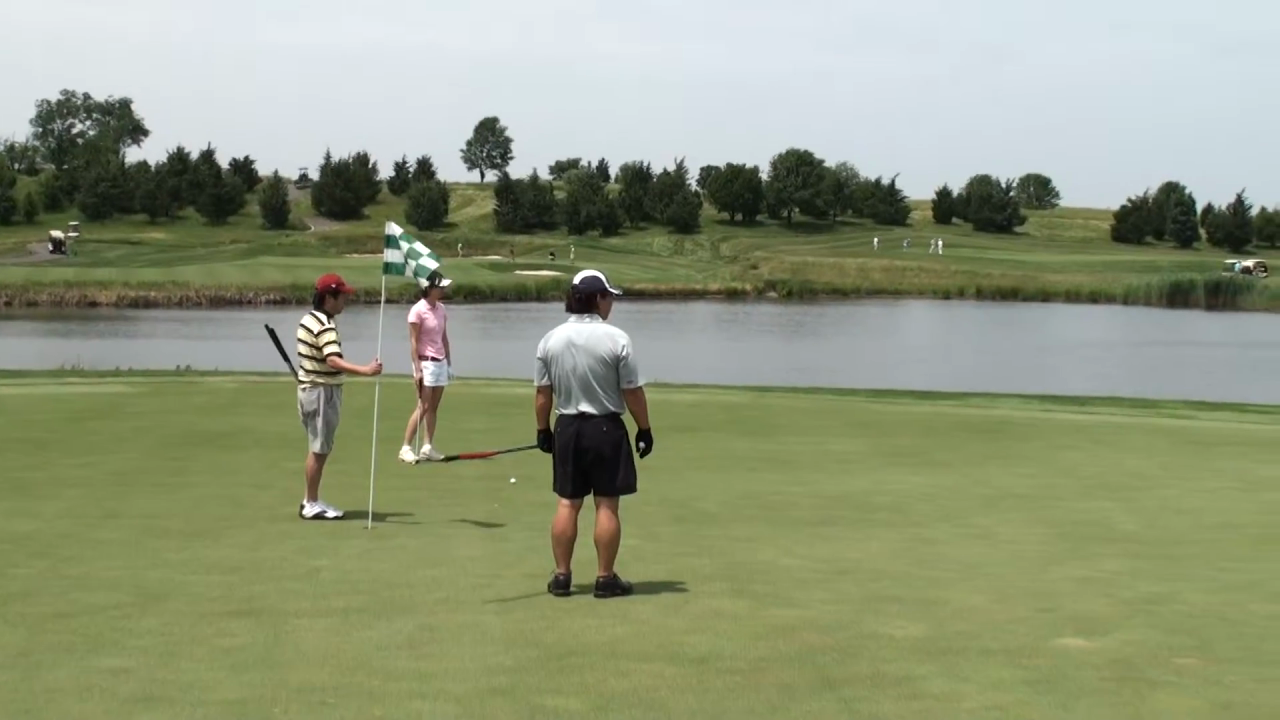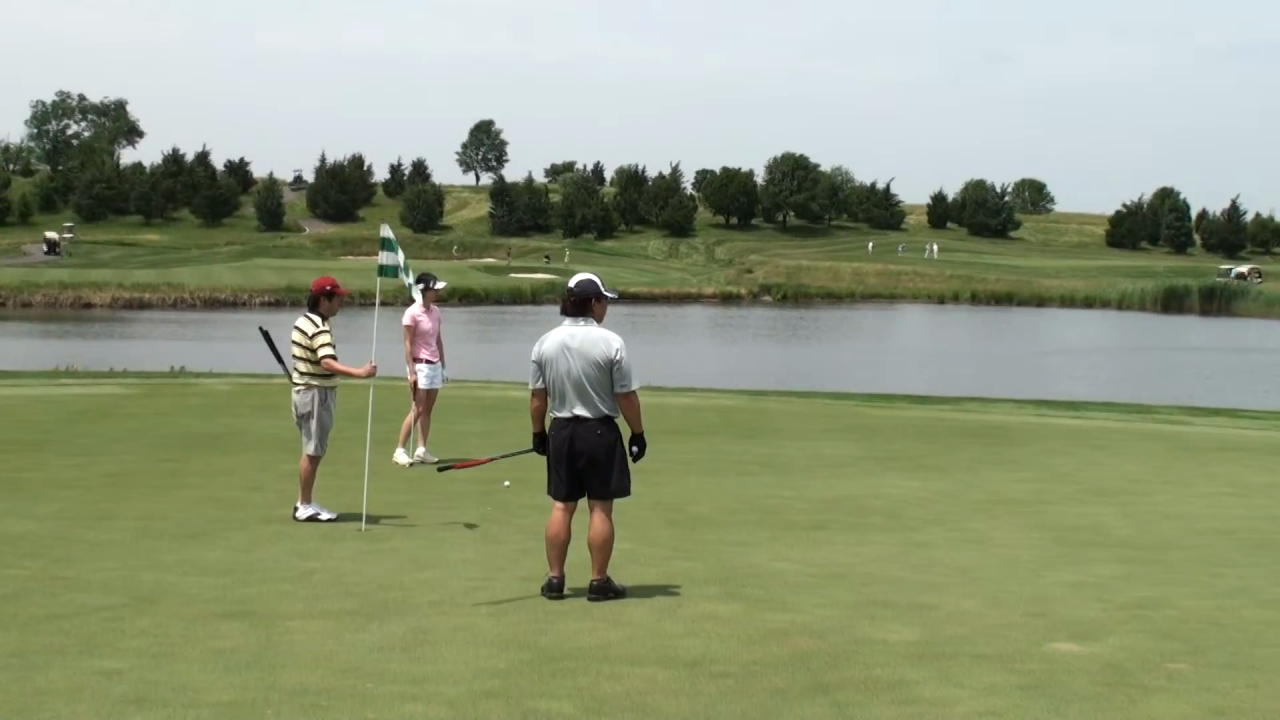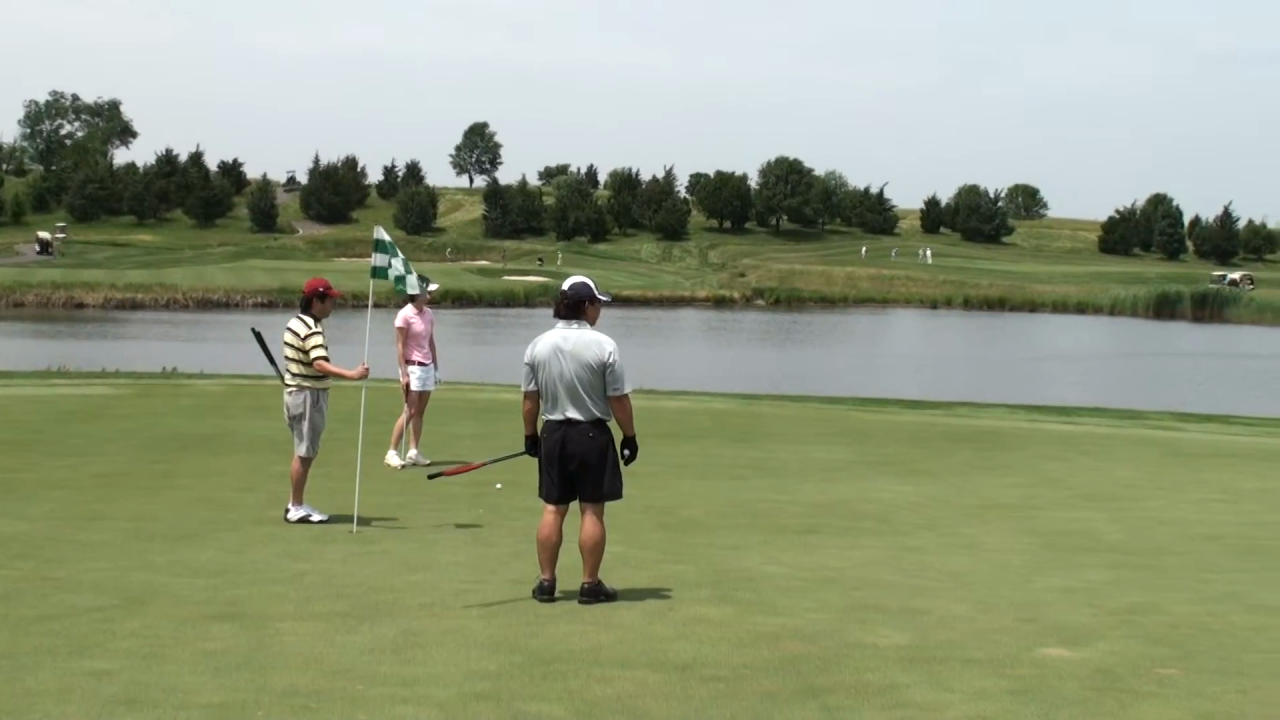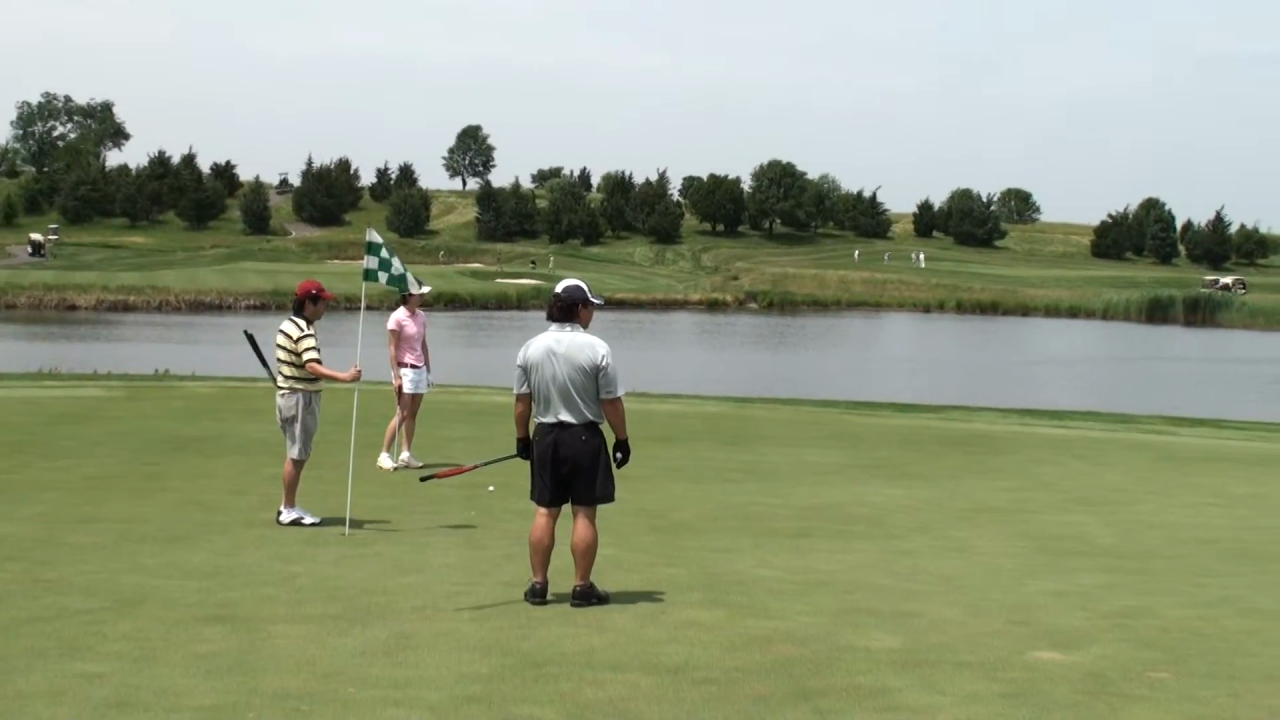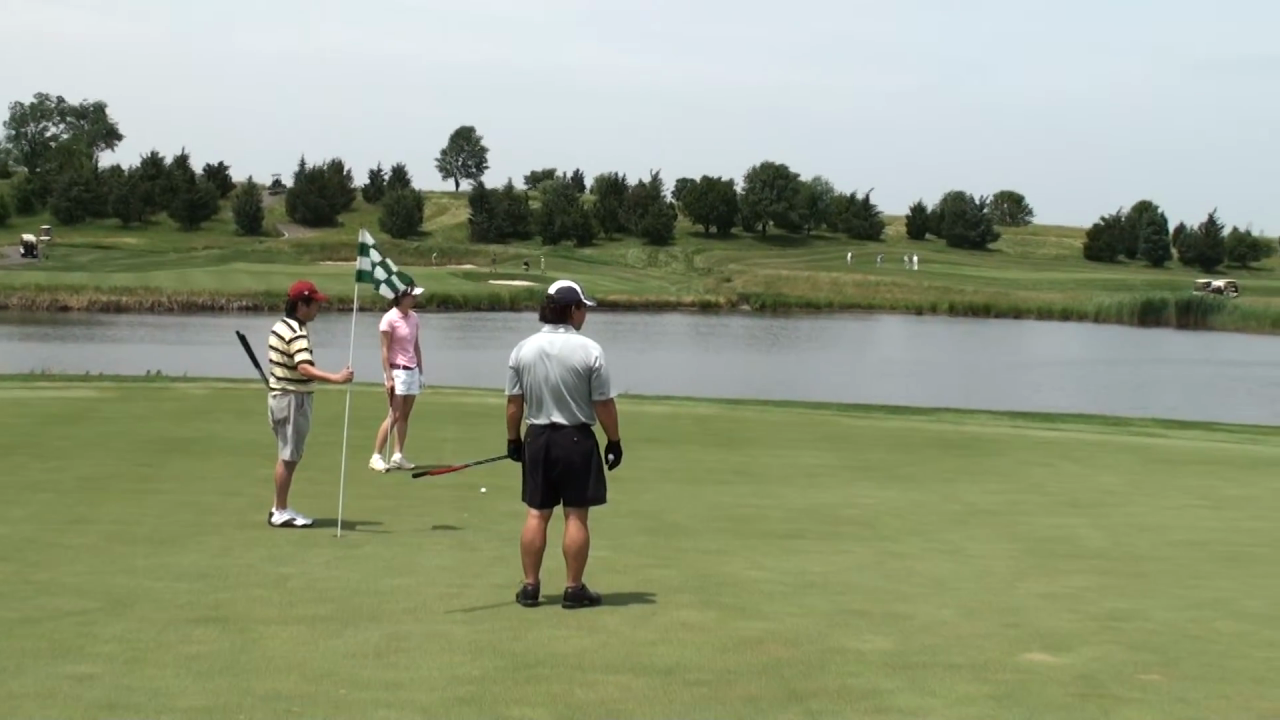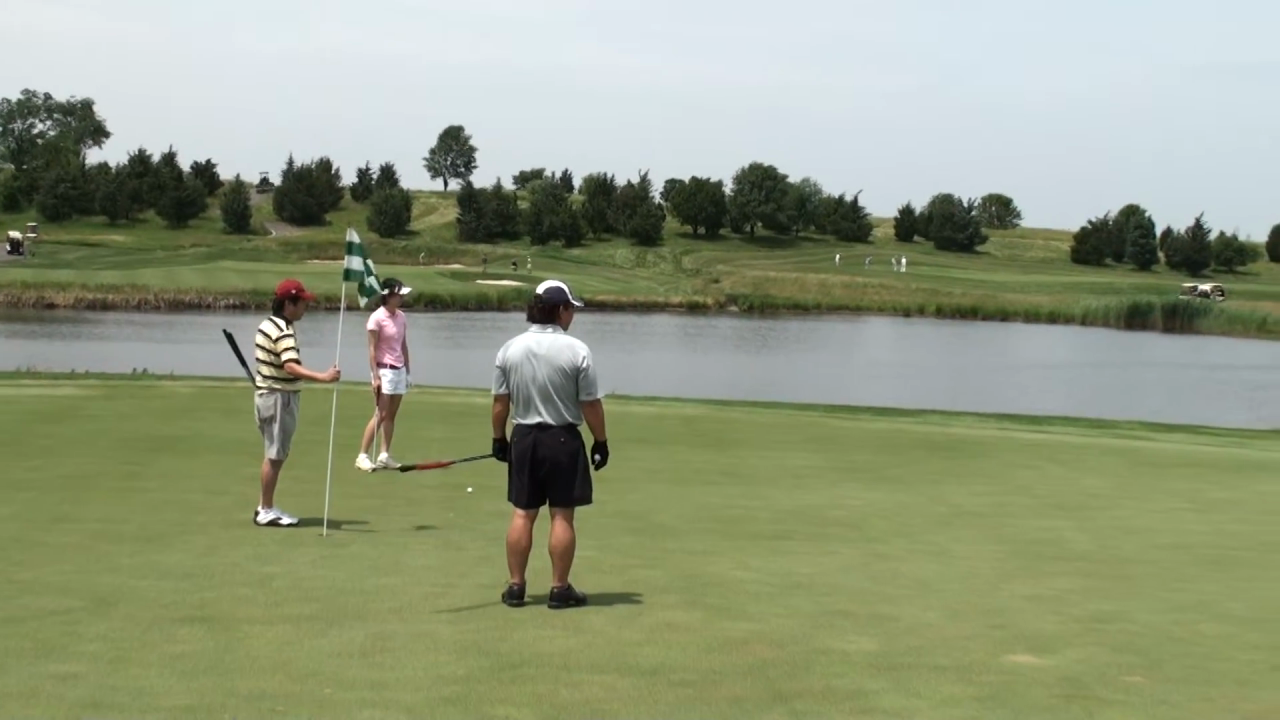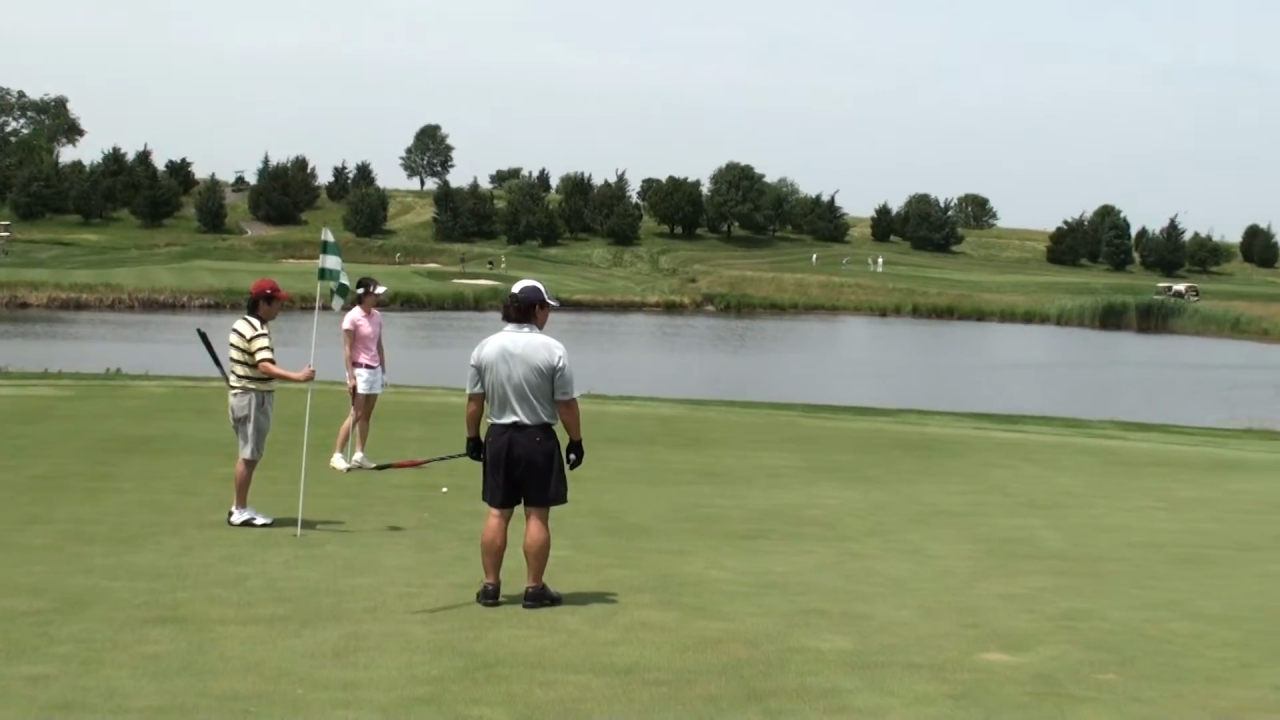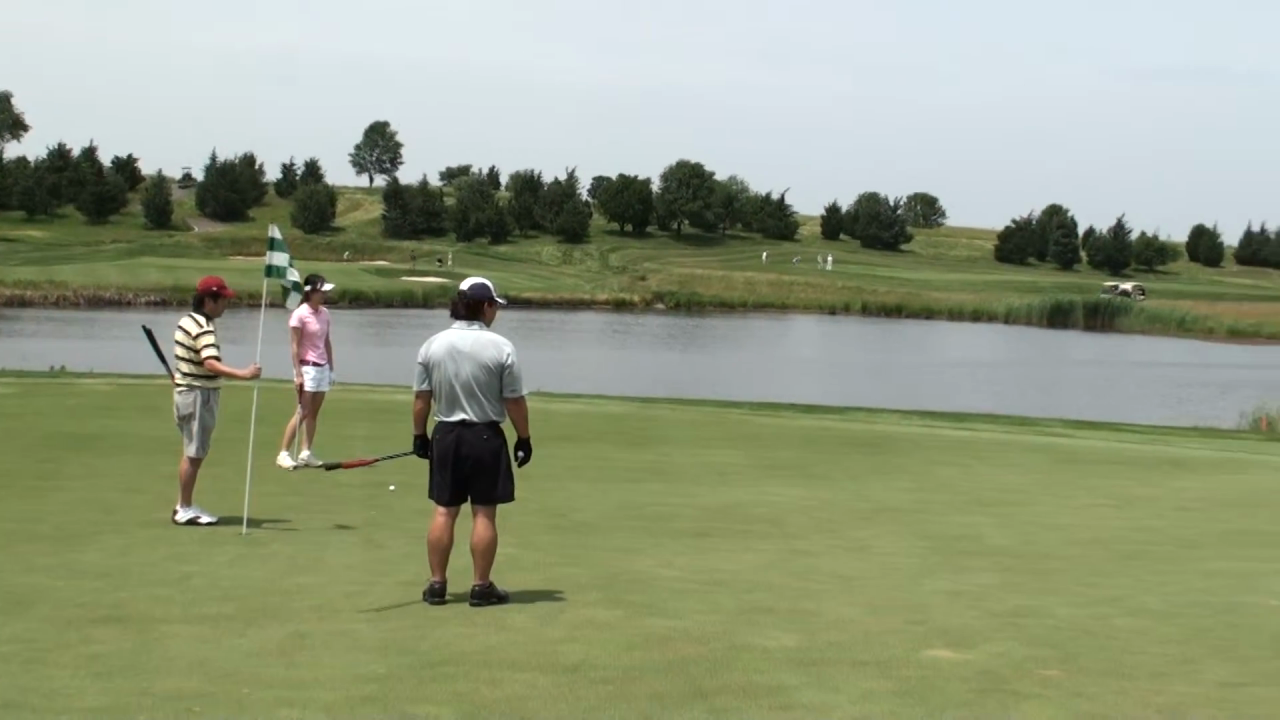
dt=0.2s
person 1, frame 1
left shoulder: (550, 340)
right shoulder: (616, 338)
left elbow: (542, 393)
right elbow: (633, 392)
left wrist: (543, 430)
right wrist: (644, 429)
left hip: (567, 428)
right hip: (606, 428)
left knee: (567, 503)
right knee: (607, 505)
left ankle: (562, 575)
right ankle: (605, 578)
person 1, frame 2
left shoulder: (545, 343)
right shoulder: (610, 342)
left elbow: (537, 396)
right elbow: (626, 396)
left wrist: (538, 432)
right wrist: (638, 433)
left hip: (561, 431)
right hip: (600, 432)
left knee: (561, 506)
right knee: (601, 508)
left ankle: (555, 579)
right ankle: (599, 581)
person 1, frame 3
left shoulder: (538, 345)
right shoulder: (603, 345)
left elbow: (529, 399)
right elbow: (619, 400)
left wrist: (530, 435)
right wrist: (629, 436)
left hip: (553, 434)
right hip: (592, 435)
left knee: (552, 509)
right knee: (592, 511)
left ankle: (546, 581)
right ankle: (590, 584)
person 1, frame 4
left shoulder: (531, 347)
right shoulder: (596, 348)
left elbow: (522, 401)
right elbow: (611, 402)
left wrist: (522, 437)
right wrist: (622, 439)
left hip: (545, 436)
right hip: (585, 437)
left knee: (545, 512)
right knee: (584, 514)
left ankle: (538, 584)
right ankle: (582, 587)
person 1, frame 5
left shoulder: (523, 349)
right shoulder: (589, 349)
left elbow: (514, 402)
right elbow: (604, 404)
left wrist: (513, 438)
right wrist: (614, 441)
left hip: (537, 438)
right hip: (577, 439)
left knee: (536, 513)
right knee: (576, 515)
left ankle: (530, 586)
right ankle: (574, 589)
person 1, frame 6
left shoulder: (510, 348)
right shoulder: (576, 350)
left elbow: (500, 402)
right elbow: (591, 405)
left wrist: (498, 438)
right wrist: (601, 441)
left hip: (524, 438)
right hip: (563, 439)
left knee: (522, 514)
right knee: (562, 516)
left ankle: (515, 586)
right ankle: (560, 589)
person 1, frame 7
left shoulder: (485, 347)
right shoulder: (552, 349)
left elbow: (474, 400)
right elbow: (566, 404)
left wrist: (472, 437)
right wrist: (576, 441)
left hip: (499, 437)
right hip: (539, 439)
left knee: (497, 513)
right knee: (537, 516)
left ankle: (490, 586)
right ankle: (534, 588)
person 1, frame 8
left shoulder: (432, 345)
right shoulder: (500, 347)
left elbow: (421, 398)
right elbow: (514, 401)
left wrist: (419, 435)
right wrist: (524, 438)
left hip: (446, 435)
right hip: (486, 436)
left knee: (443, 511)
right knee: (484, 513)
left ankle: (436, 584)
right ankle: (481, 586)
person 2, frame 1
left shoulder: (309, 319)
right shoulder: (324, 325)
right elbow: (333, 361)
right wrist: (365, 370)
left hip: (311, 388)
right hip: (322, 391)
left knee: (318, 448)
right knee: (319, 449)
left ankle: (311, 500)
right ankle: (311, 504)
person 2, frame 2
left shoulder: (303, 321)
right shoulder: (319, 327)
right elbow: (327, 363)
right wrist: (359, 372)
left hip: (305, 390)
right hip: (316, 393)
left knee: (312, 450)
right knee: (313, 451)
left ankle: (304, 503)
right ankle: (305, 506)
person 2, frame 3
left shoulder: (296, 322)
right shoulder: (311, 329)
right elbow: (320, 364)
right wrist: (352, 374)
left hip: (297, 391)
right hip: (308, 395)
left knee: (303, 452)
right knee: (305, 453)
left ankle: (296, 504)
right ankle: (296, 508)
person 2, frame 4
left shoulder: (288, 324)
right shoulder: (304, 331)
right elbow: (312, 367)
right wrist: (344, 377)
left hip: (290, 394)
right hip: (301, 397)
left knee: (296, 454)
right knee: (297, 455)
left ankle: (288, 506)
right ankle: (288, 510)
person 2, frame 5
left shoulder: (281, 325)
right shoulder: (296, 332)
right elbow: (304, 368)
right wrist: (336, 378)
left hip: (282, 395)
right hip: (293, 398)
left knee: (287, 456)
right knee: (289, 457)
left ankle: (280, 508)
right ankle: (280, 512)
person 2, frame 6
left shoulder: (268, 324)
right shoulder: (283, 331)
right elbow: (291, 367)
right wrist: (322, 377)
left hip: (268, 393)
right hip: (279, 397)
left knee: (274, 454)
right knee: (275, 455)
left ankle: (265, 507)
right ankle: (266, 511)
person 2, frame 7
left shoulder: (242, 323)
right shoulder: (257, 330)
right elbow: (265, 366)
right wrist: (297, 376)
left hip: (243, 393)
right hip: (253, 397)
left knee: (247, 454)
right knee: (249, 455)
left ankle: (239, 507)
right ankle: (239, 511)
person 2, frame 8
left shoulder: (188, 320)
right shoulder: (203, 327)
right elbow: (211, 364)
right wrist: (243, 374)
left hip: (188, 391)
right hip: (199, 394)
left knee: (193, 452)
right knee: (194, 453)
left ankle: (184, 506)
right ankle: (184, 509)
person 3, frame 1
left shoulder: (441, 309)
right shoulder: (417, 310)
right elbow: (413, 342)
left wrist: (449, 363)
right wrist: (417, 369)
left hip: (441, 362)
right hip: (426, 363)
left knee: (433, 407)
right knee: (423, 407)
left ankle: (427, 447)
right ankle: (406, 448)
person 3, frame 2
left shoulder: (435, 311)
right shoulder: (412, 313)
right elbow: (407, 344)
left wrist: (443, 365)
right wrist: (411, 371)
left hip: (435, 365)
right hip: (420, 365)
left knee: (427, 410)
right knee: (417, 410)
left ankle: (421, 450)
right ankle: (400, 450)
person 3, frame 3
left shoulder: (428, 313)
right shoulder: (405, 315)
right elbow: (400, 346)
left wrist: (435, 367)
right wrist: (403, 373)
left hip: (427, 367)
right hip: (413, 367)
left knee: (420, 412)
right knee: (409, 412)
left ankle: (413, 452)
right ankle: (391, 452)
person 3, frame 4
left shoulder: (421, 316)
right shoulder: (397, 317)
right elbow: (392, 349)
left wrist: (428, 370)
right wrist: (396, 376)
left hip: (420, 369)
right hip: (405, 370)
left knee: (412, 414)
right knee: (402, 414)
left ankle: (406, 454)
right ankle: (384, 455)
person 3, frame 5
left shoulder: (414, 317)
right shoulder: (389, 319)
right elbow: (384, 350)
left wrist: (420, 371)
right wrist: (388, 377)
left hip: (412, 371)
right hip: (398, 371)
left knee: (405, 416)
right knee: (394, 416)
left ankle: (398, 456)
right ankle: (376, 456)
person 3, frame 6
left shoulder: (401, 316)
right shoulder: (377, 318)
right elbow: (372, 349)
left wrist: (407, 371)
right wrist: (375, 376)
left hip: (399, 370)
right hip: (384, 370)
left knee: (391, 415)
right knee: (380, 415)
left ankle: (384, 455)
right ankle: (362, 456)
person 3, frame 7
left shoulder: (377, 316)
right shoulder: (352, 317)
right elbow: (347, 349)
left wrist: (383, 370)
right wrist: (350, 376)
left hip: (375, 370)
right hip: (360, 370)
left knee: (366, 415)
right knee: (355, 415)
left ankle: (359, 455)
right ankle: (337, 455)
person 3, frame 8
left shoulder: (324, 313)
right shoulder: (299, 314)
right elbow: (295, 346)
left wrist: (331, 368)
right wrist: (297, 373)
left hip: (322, 368)
right hip: (307, 368)
left knee: (313, 413)
right knee: (302, 413)
left ankle: (306, 453)
right ankle: (283, 453)
